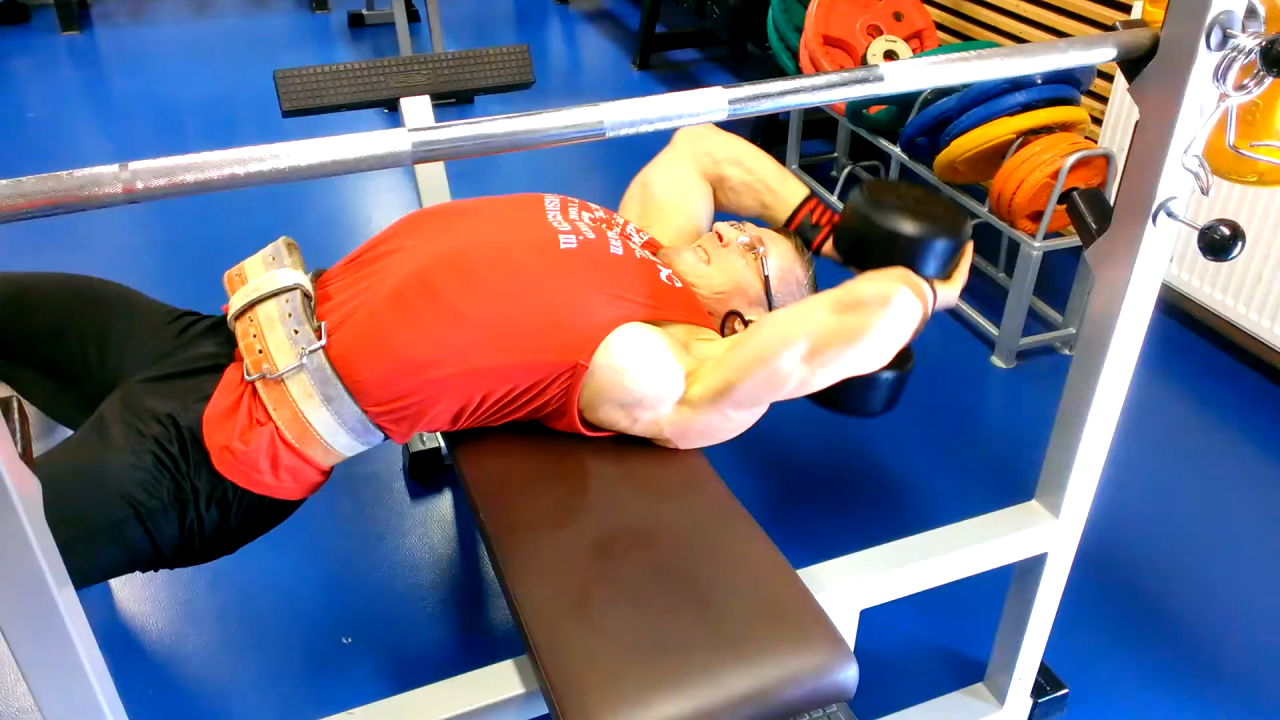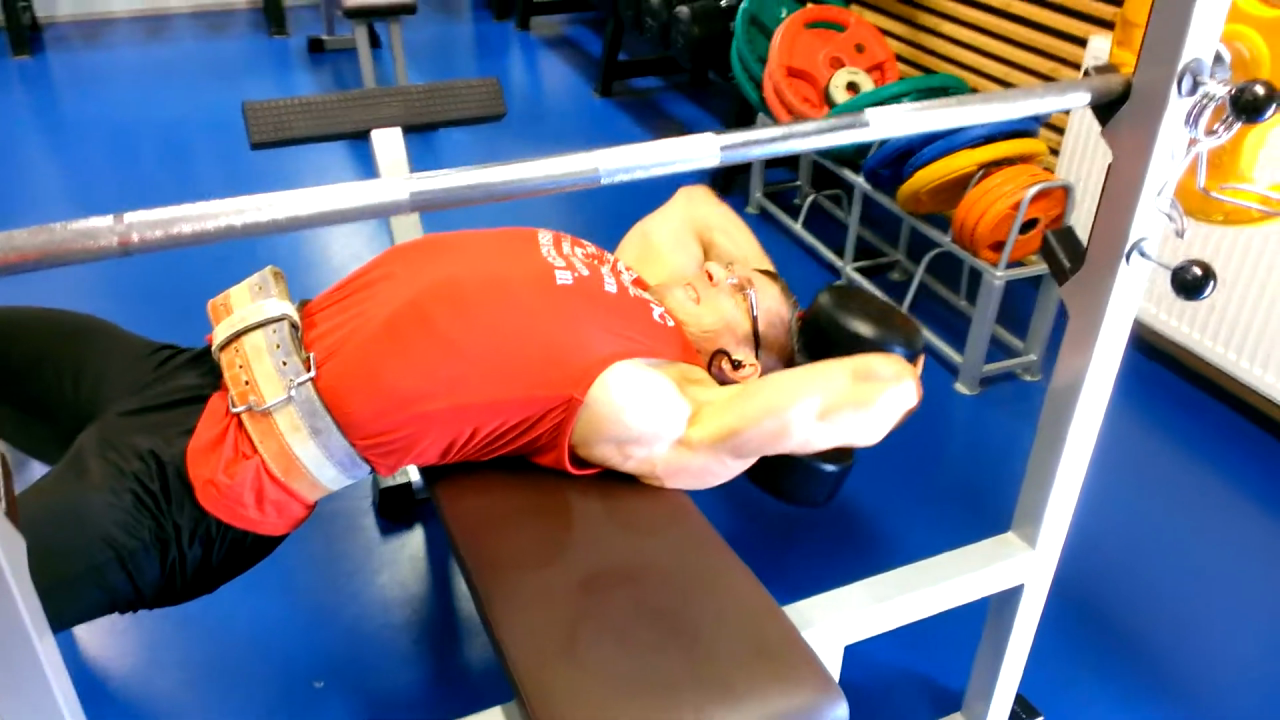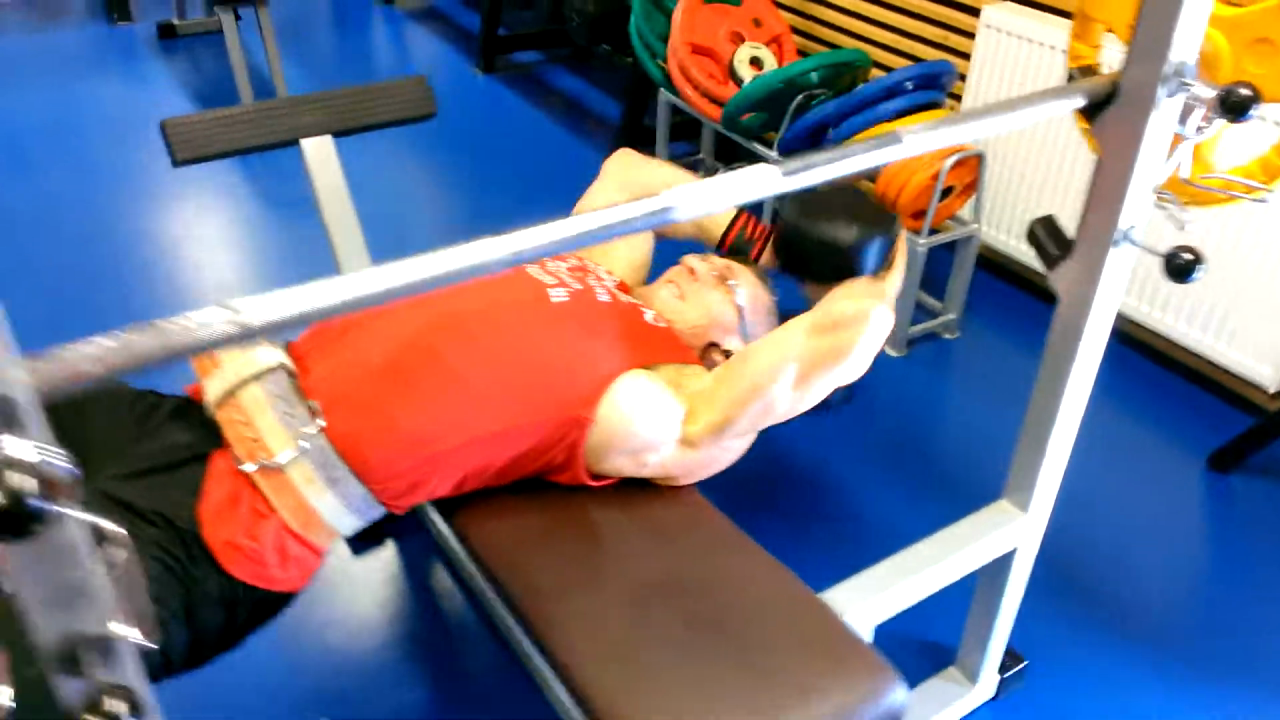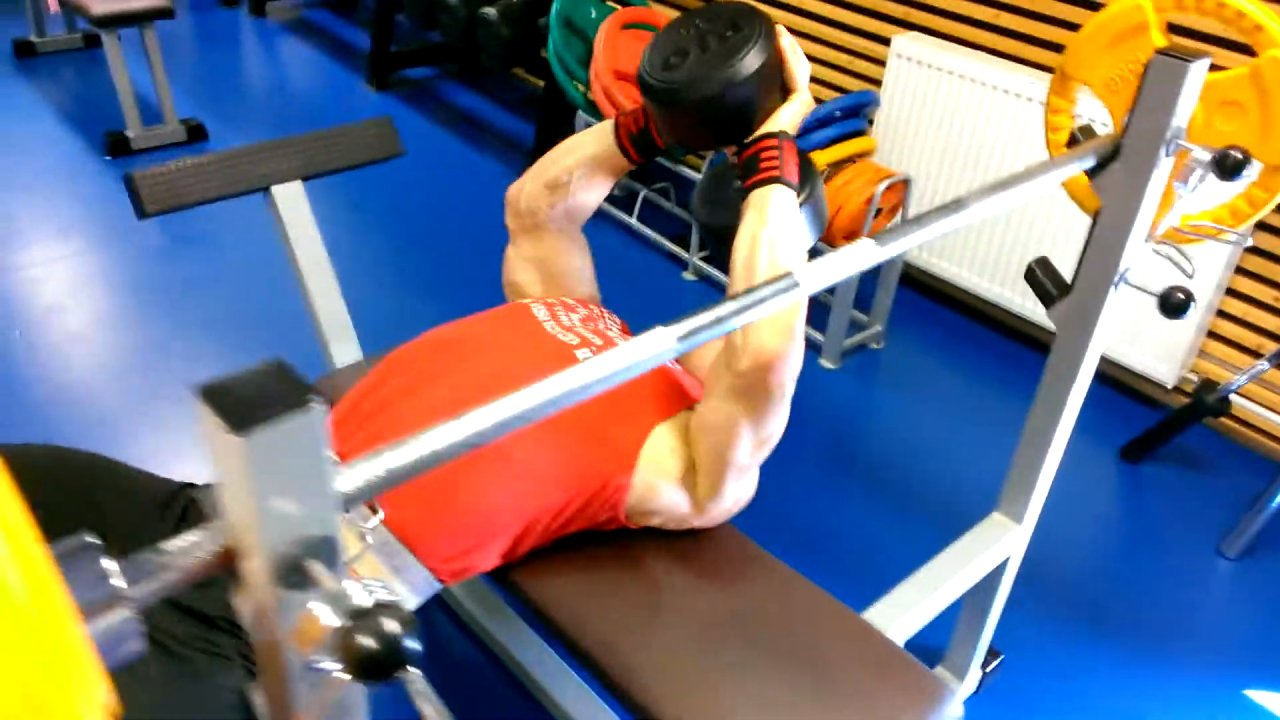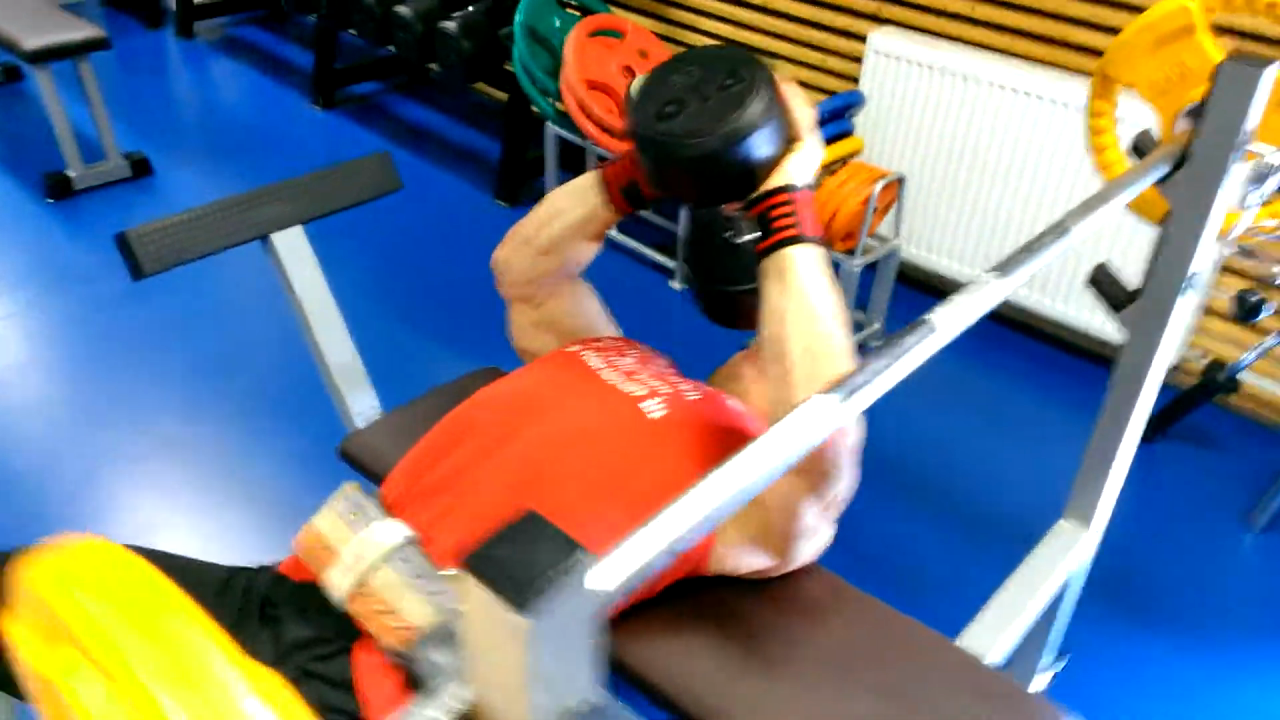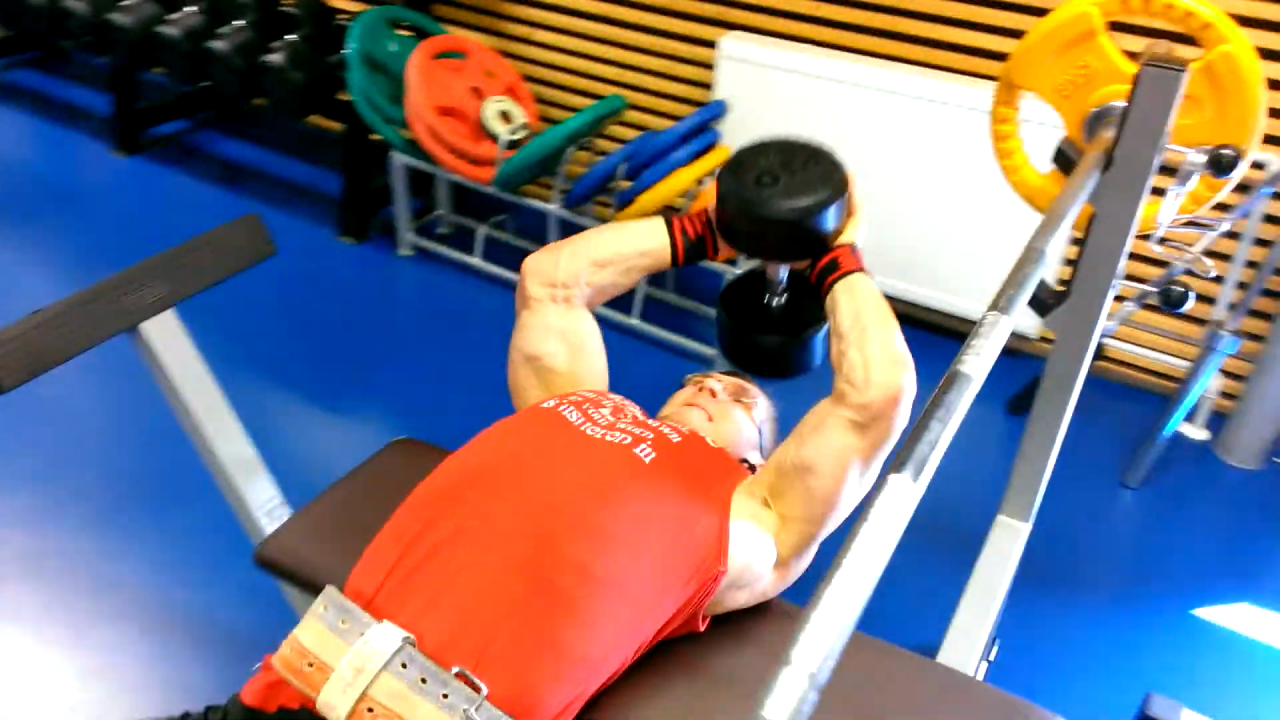
dt=0.5s
person 1, frame 1
left shoulder: (662, 375)
right shoulder: (658, 246)
left elbow: (880, 310)
right elbow: (701, 143)
left wrist: (925, 290)
right wrist: (827, 227)
person 1, frame 2
left shoulder: (652, 408)
right shoulder: (644, 289)
left elbow: (878, 389)
right elbow: (694, 204)
left wrist: (843, 358)
right wrist: (798, 314)
person 1, frame 3
left shoulder: (659, 410)
right shoulder: (607, 286)
left elbow: (830, 342)
right elbow: (627, 173)
left wrist: (881, 286)
right wrist: (751, 238)
person 1, frame 4
left shoulder: (695, 469)
right shoulder: (586, 327)
left elbow: (766, 356)
right elbow: (536, 203)
left wrist: (771, 151)
right wrist: (654, 125)
person 1, frame 5
left shoulder: (768, 507)
right shoulder: (620, 365)
left elbow: (822, 427)
right elbow: (523, 266)
left wrist: (786, 208)
right wrist: (639, 171)
person 1, frame 6
left shoulder: (748, 522)
right shoulder: (567, 408)
left elbow: (878, 396)
right elbow: (548, 281)
left wrist: (836, 260)
right wrist: (698, 233)
